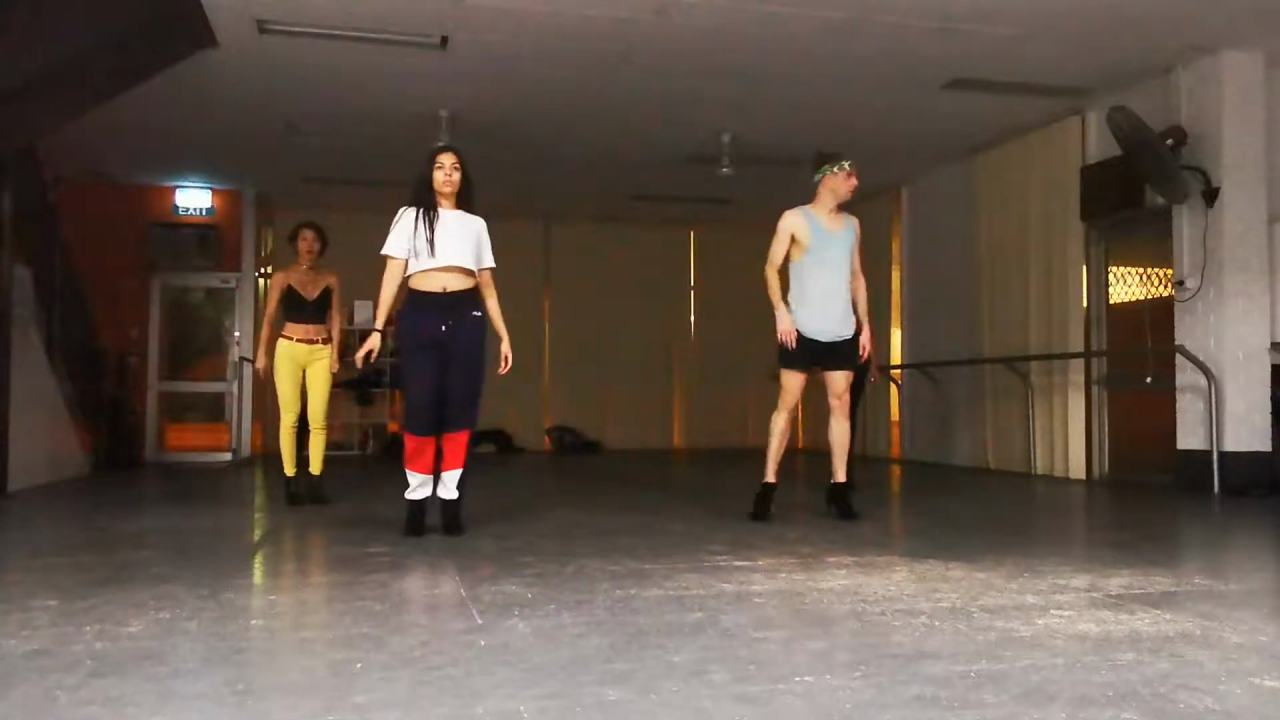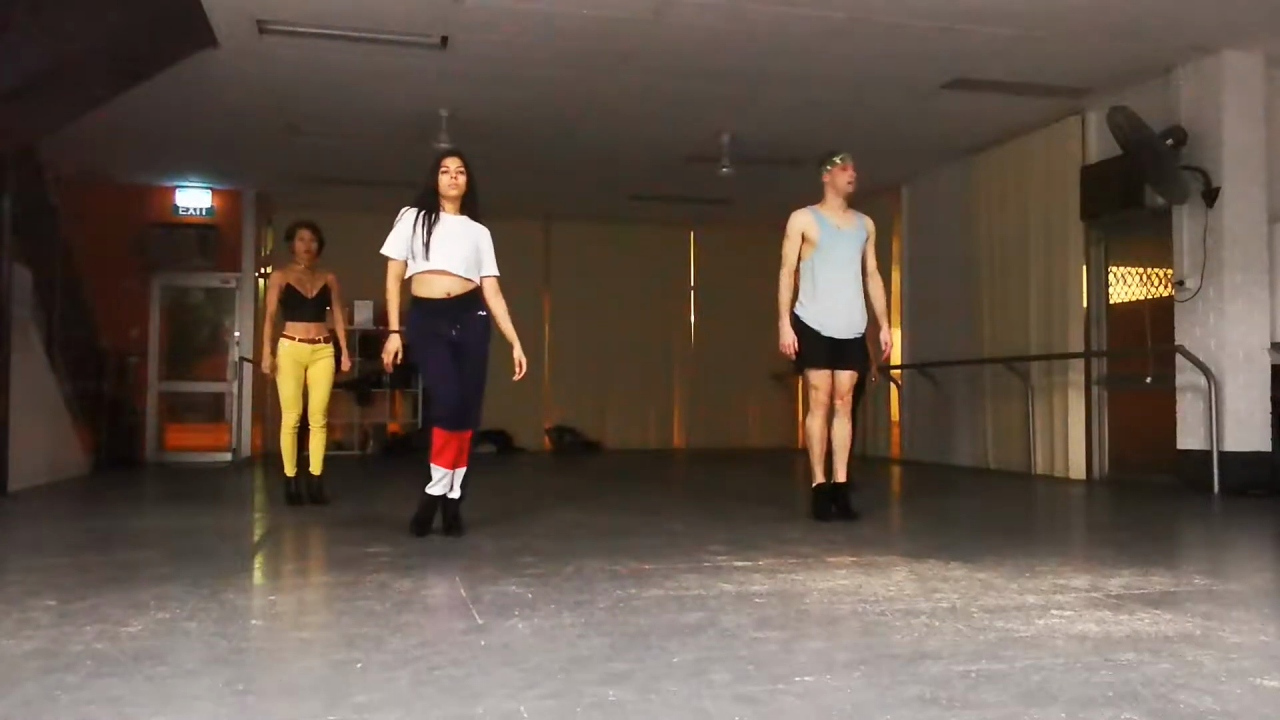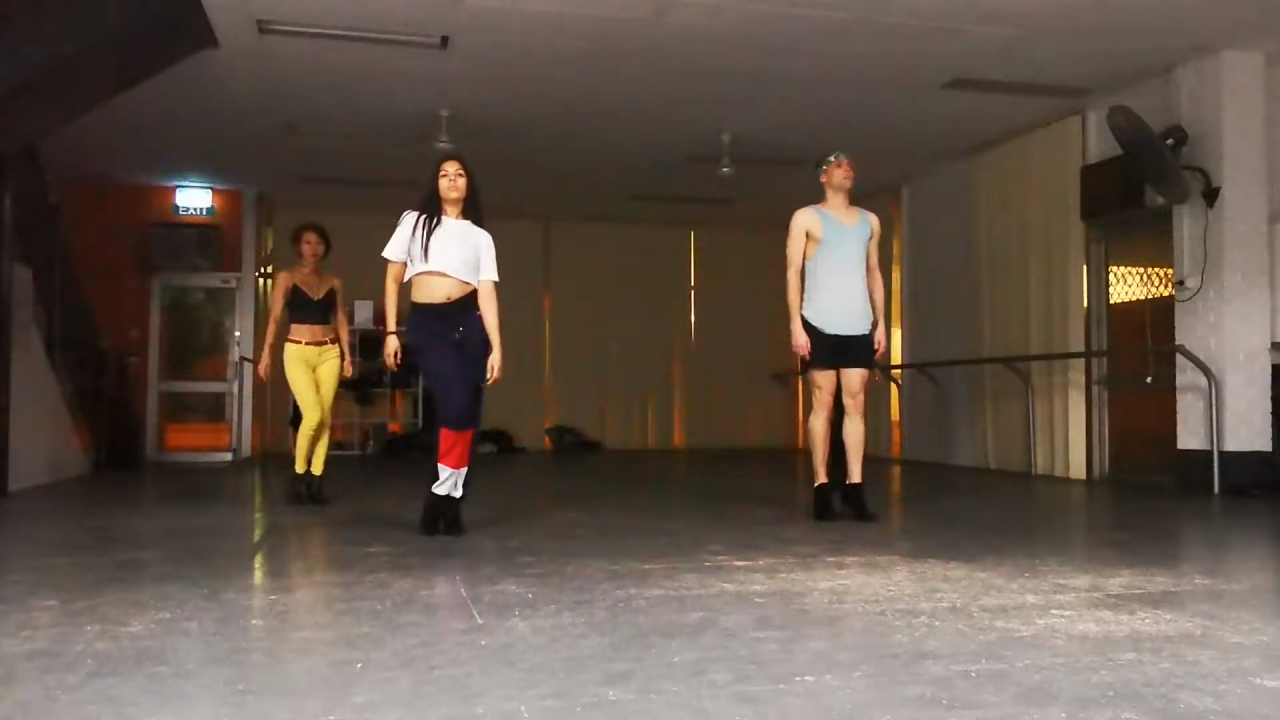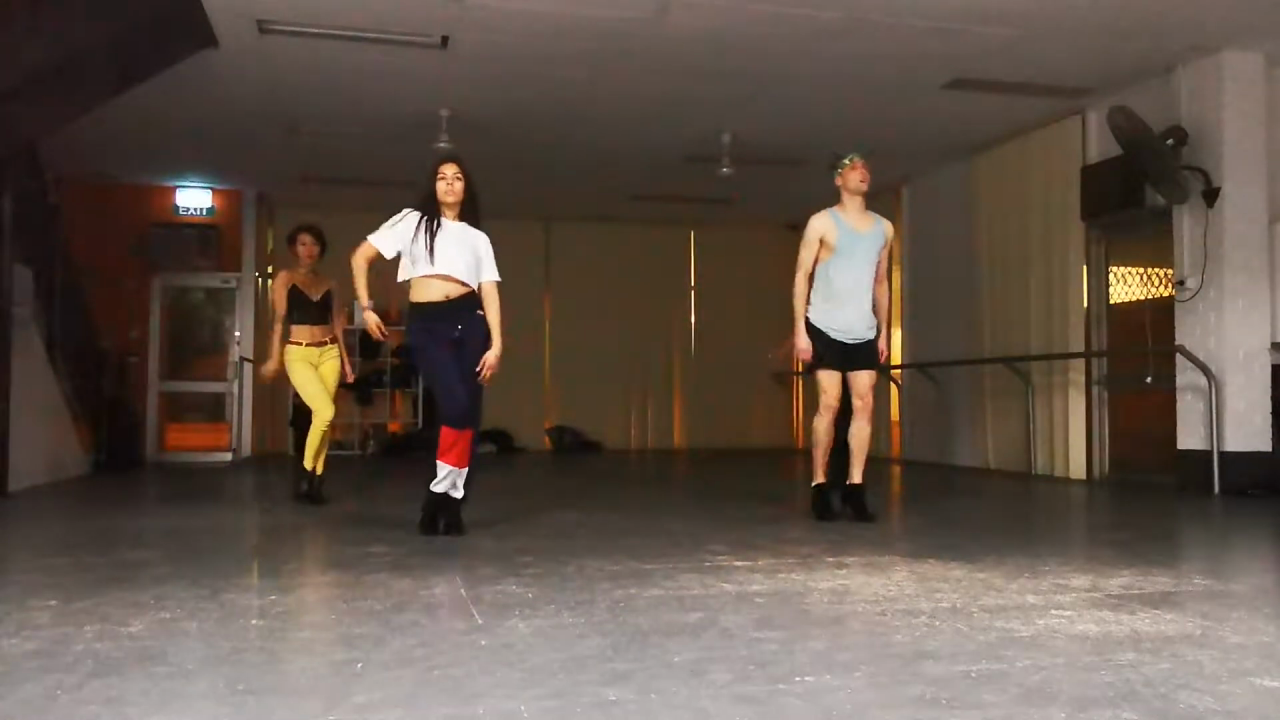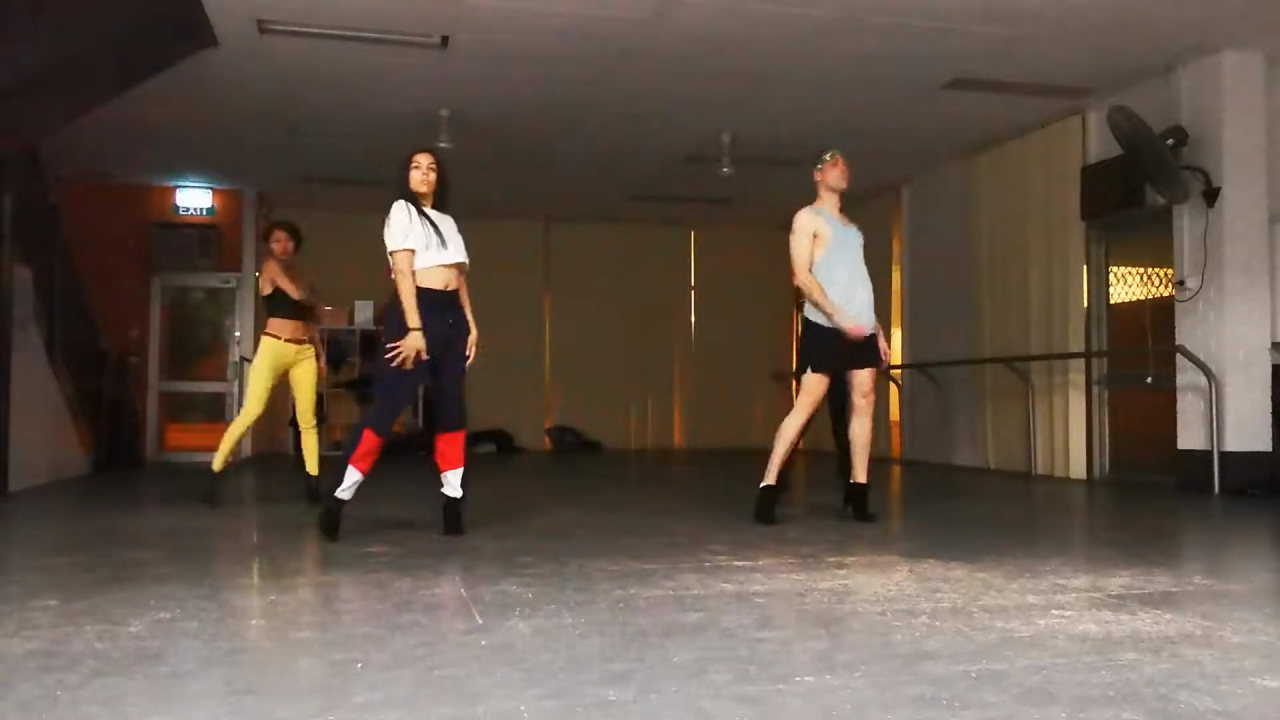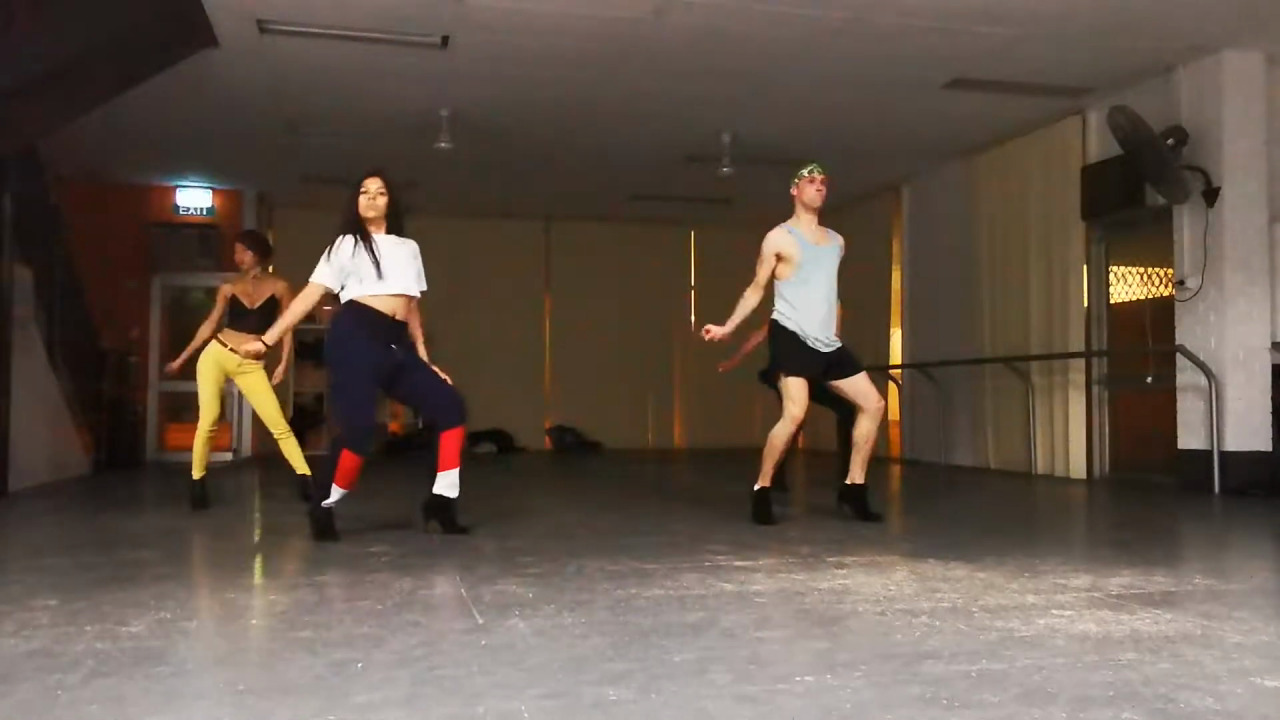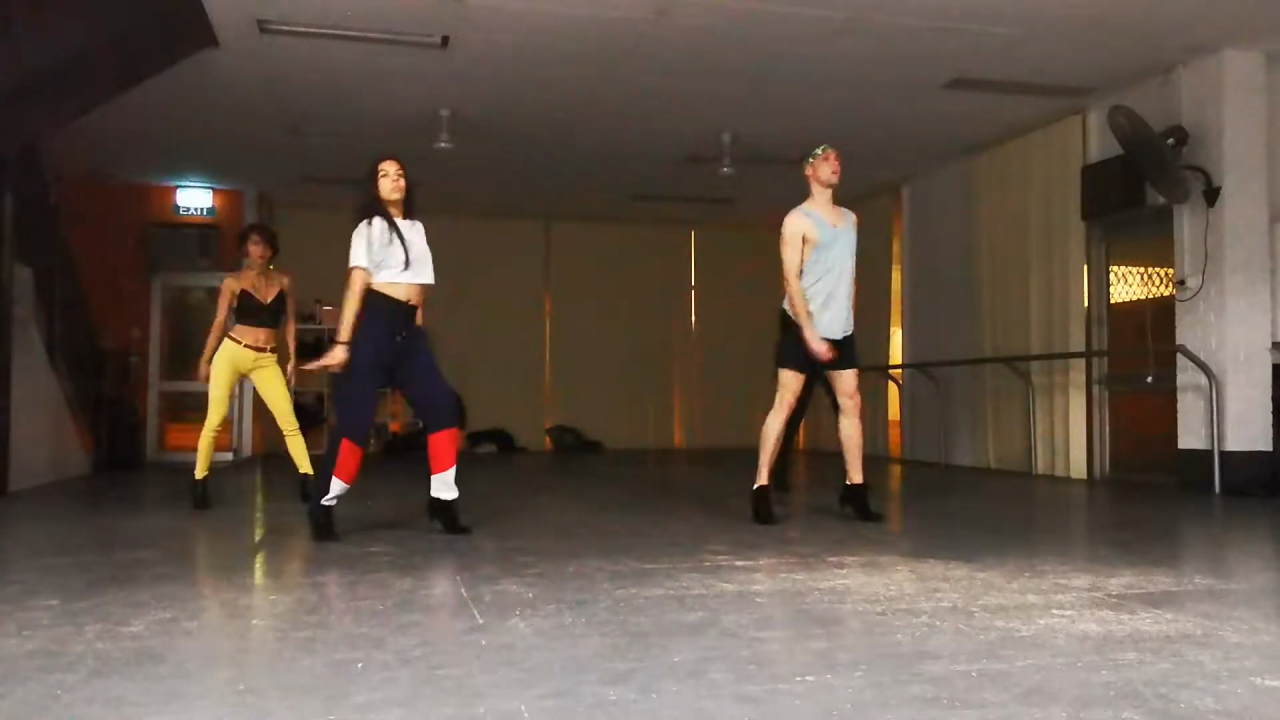
dt=0.5s
person 1, frame 1
left shoulder: (476, 225)
right shoulder: (410, 216)
left elbow: (487, 284)
right elbow: (392, 274)
left wrist: (504, 335)
right wrist: (377, 329)
left hip: (466, 316)
right hip: (420, 315)
left knee: (460, 407)
right knee: (421, 405)
left ankle: (450, 498)
right ankle: (417, 498)
person 1, frame 2
left shoulder: (479, 232)
right shoulder: (412, 218)
left elbow: (492, 291)
right elbow: (394, 276)
left wrist: (516, 343)
right wrist: (394, 331)
left hip: (470, 318)
right hip: (426, 319)
left knee: (467, 410)
right knee: (448, 402)
left ankle: (452, 499)
right ankle: (435, 490)
person 1, frame 3
left shoulder: (480, 236)
right shoulder: (414, 221)
left elbow: (487, 294)
right elbow: (393, 279)
left wrist: (496, 348)
right wrist: (391, 333)
left hip: (468, 322)
right hip: (426, 324)
left knee: (468, 412)
right knee: (456, 404)
left ankle: (451, 498)
right ankle: (442, 491)
person 1, frame 4
left shoulder: (478, 238)
right shoulder: (412, 221)
left elbow: (490, 293)
right elbow: (360, 257)
left wrist: (496, 343)
right wrist: (366, 307)
left hip: (467, 321)
right hip: (425, 323)
left knee: (468, 412)
right knee: (456, 403)
left ankle: (453, 499)
right ankle: (439, 489)
person 1, frame 5
left shoulder: (447, 222)
right shoulder: (402, 210)
right elbow: (401, 272)
left wrist: (471, 324)
right wrist: (413, 328)
left hip: (449, 315)
right hip: (413, 315)
left knee: (450, 407)
right knee: (389, 404)
left ankle: (452, 500)
right ankle: (339, 497)
person 1, frame 6
left shoulder: (408, 247)
right shoulder: (347, 243)
right elbow: (309, 295)
left wrist: (423, 358)
right wrist: (267, 339)
left hip: (393, 343)
right hip: (353, 337)
left knee: (449, 406)
right knee: (359, 429)
left ankle: (441, 500)
right ankle: (323, 506)
person 1, frame 7
left shoulder: (416, 228)
right shoulder: (372, 227)
right elbow: (357, 285)
left wrist: (416, 328)
right wrist: (341, 343)
left hip: (405, 330)
right hip: (372, 325)
left knee: (441, 407)
right knee: (356, 416)
left ankle: (442, 501)
right ankle: (323, 505)
person 2, frame 1
left shoulder: (852, 225)
right shoulder: (794, 220)
left elbow: (857, 277)
right elbow: (771, 269)
left wrist: (865, 324)
right wrist: (782, 313)
left hip: (842, 330)
right hip: (803, 328)
left knee: (840, 404)
right knee: (787, 404)
left ankle: (838, 487)
right ankle: (768, 484)
person 2, frame 2
left shoulder: (865, 224)
right shoulder: (802, 219)
left elbow: (872, 275)
right elbow: (787, 272)
left wrist: (884, 324)
right wrist: (784, 323)
left hip: (852, 328)
right hip: (814, 325)
left knee: (844, 404)
right knee: (819, 403)
left ankle: (840, 486)
right ankle: (819, 486)
person 2, frame 3
left shoulder: (869, 221)
right shoulder: (805, 218)
left elbow: (874, 273)
right elbow: (793, 273)
left wrist: (880, 322)
right wrist: (795, 324)
left hip: (858, 326)
right hip: (820, 324)
left knee: (854, 403)
right knee: (823, 403)
left ankle: (854, 486)
right ankle: (822, 486)
person 2, frame 4
left shoulder: (884, 228)
right shoulder: (821, 222)
left elbow: (881, 282)
right elbow: (801, 277)
left wrist: (883, 331)
right wrist: (800, 329)
left hip: (863, 332)
right hip: (825, 328)
left knee: (863, 406)
right knee: (829, 405)
left ankle: (854, 488)
right ankle: (820, 485)
person 2, frame 5
left shoulder: (851, 229)
right shoulder: (807, 218)
right elbow: (802, 276)
left wrist: (878, 333)
right wrist: (840, 318)
left hip: (860, 326)
right hip: (824, 326)
left knee: (863, 403)
right knee: (806, 405)
left ankle: (857, 489)
right ankle: (768, 486)
person 2, frame 6
left shoulder: (836, 241)
right shoulder: (778, 238)
right elbow: (756, 289)
right wrist: (727, 326)
left hip: (828, 342)
right hip: (790, 335)
left knee: (874, 404)
right knee: (795, 413)
left ankle: (854, 487)
right ankle: (762, 490)
person 2, frame 7
left shoulder: (849, 219)
right shoulder: (797, 220)
right elbow: (791, 281)
left wrist: (846, 320)
right wrist: (810, 333)
left hip: (839, 328)
right hip: (802, 325)
left knee: (850, 403)
right knee: (785, 404)
left ankle: (855, 489)
right ankle: (761, 488)
person 3, frame 1
left shoulder: (330, 280)
right shoulder: (282, 277)
left elbow: (335, 319)
right elbow: (269, 316)
left wrist: (336, 353)
right wrist: (261, 351)
left hip: (320, 351)
right hip: (289, 349)
left knee: (318, 419)
right knee: (290, 417)
left ankle: (315, 480)
right ankle: (291, 480)
person 3, frame 2
left shoulder: (329, 279)
right shoulder: (279, 276)
left elbow: (337, 316)
right elbow: (270, 316)
left wrist: (344, 350)
right wrist: (267, 351)
left hip: (323, 350)
right hip: (290, 348)
left knee: (318, 418)
right knee: (291, 417)
left ankle: (315, 481)
right ankle: (291, 481)
person 3, frame 3
left shoulder: (333, 282)
right shoulder: (286, 278)
left elbow: (340, 320)
right elbow: (275, 317)
left wrist: (347, 356)
right wrist: (266, 354)
left hip: (329, 352)
right hip: (297, 351)
left knee: (324, 418)
right knee: (312, 414)
left ankle: (315, 481)
right ankle: (298, 475)
person 3, frame 4
left shoulder: (327, 284)
right shoulder: (285, 277)
right elbow: (279, 318)
left wrist: (345, 360)
right wrist: (275, 355)
left hip: (328, 353)
right hip: (298, 353)
left knee: (322, 416)
right knee: (326, 411)
left ankle: (316, 480)
right ankle: (305, 470)
person 3, frame 5
left shoulder: (298, 277)
right shoulder: (270, 267)
right elbow: (296, 295)
left wrist: (320, 353)
right wrist: (310, 297)
left hip: (304, 351)
right hip: (273, 348)
left knee: (307, 419)
right knee: (251, 412)
left ankle: (313, 482)
right ankle: (215, 471)
person 3, frame 6
left shoulder: (279, 287)
right shoulder: (229, 288)
right elbow: (211, 322)
left wrist: (283, 363)
right wrist: (182, 358)
left hip: (249, 365)
right hip: (215, 356)
left knee: (278, 424)
right knee: (207, 420)
left ankle: (306, 480)
right ankle: (197, 482)
person 3, frame 7
left shoulder: (284, 282)
right shoulder: (233, 282)
left elbow: (289, 322)
right elbow: (219, 322)
left wrist: (292, 359)
right wrist: (205, 361)
left hip: (267, 359)
right hip: (232, 352)
left knee: (289, 421)
right knee: (215, 420)
left ankle: (309, 480)
right ankle: (200, 482)
